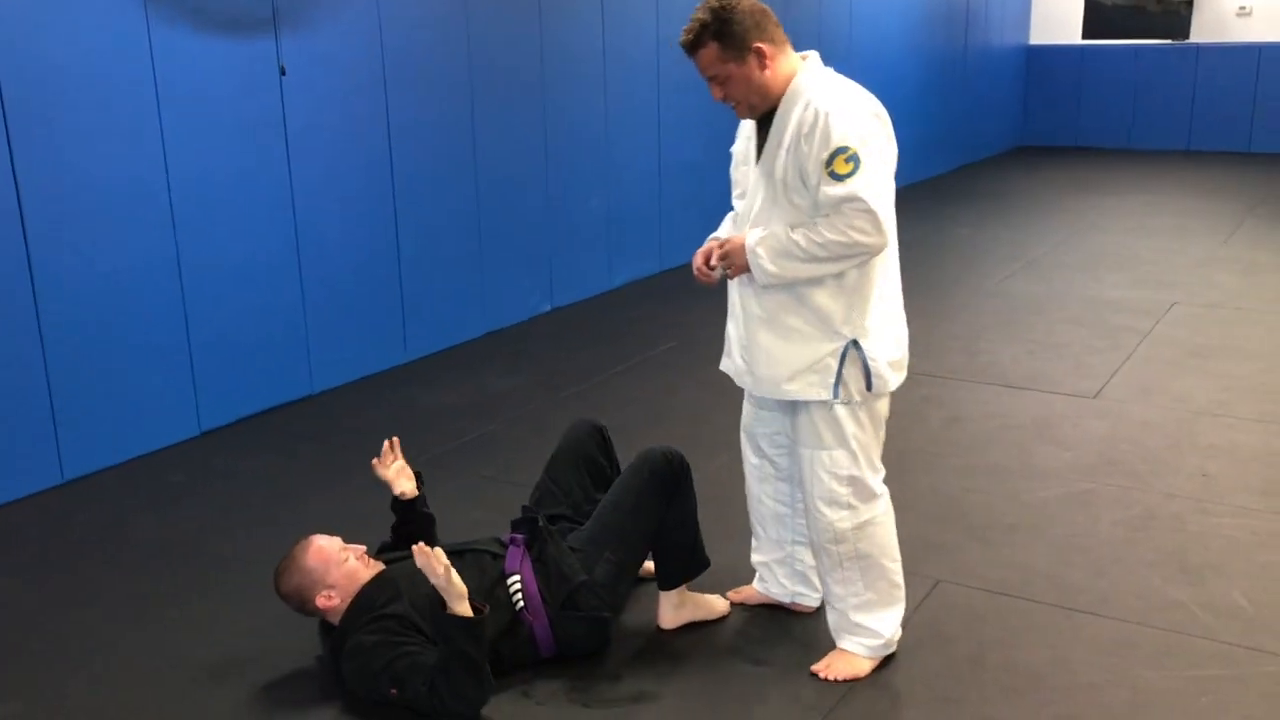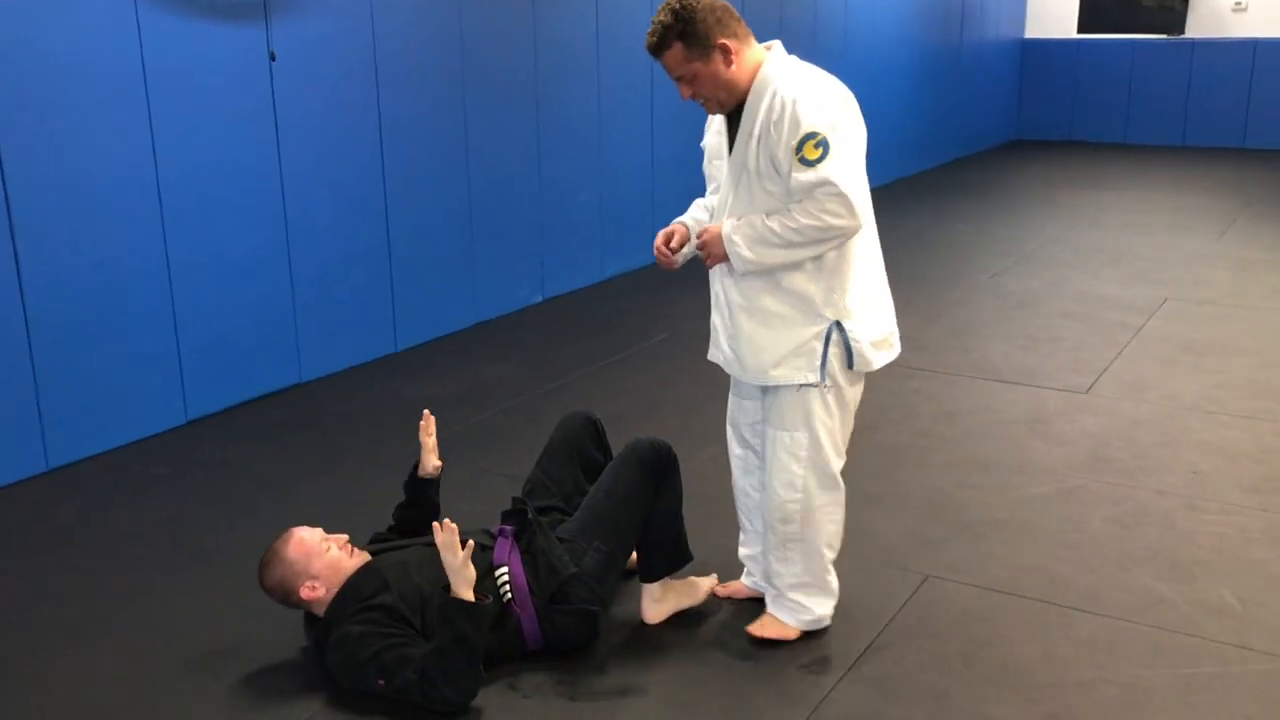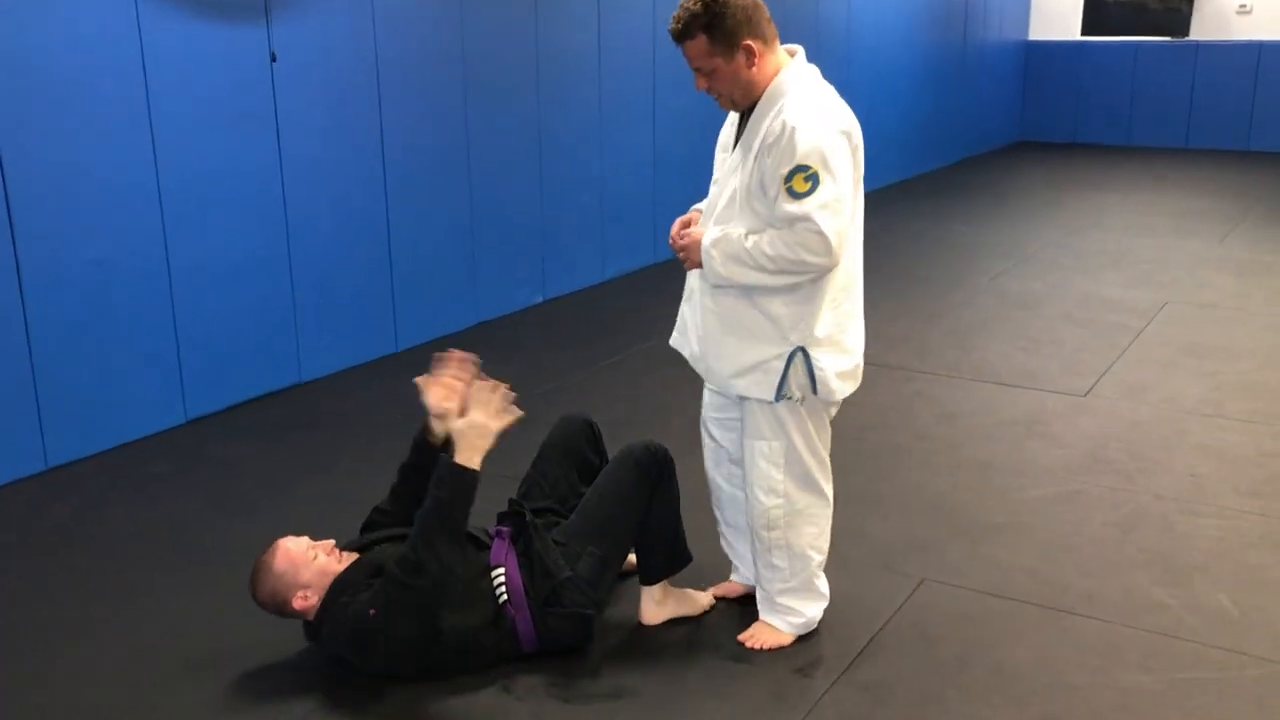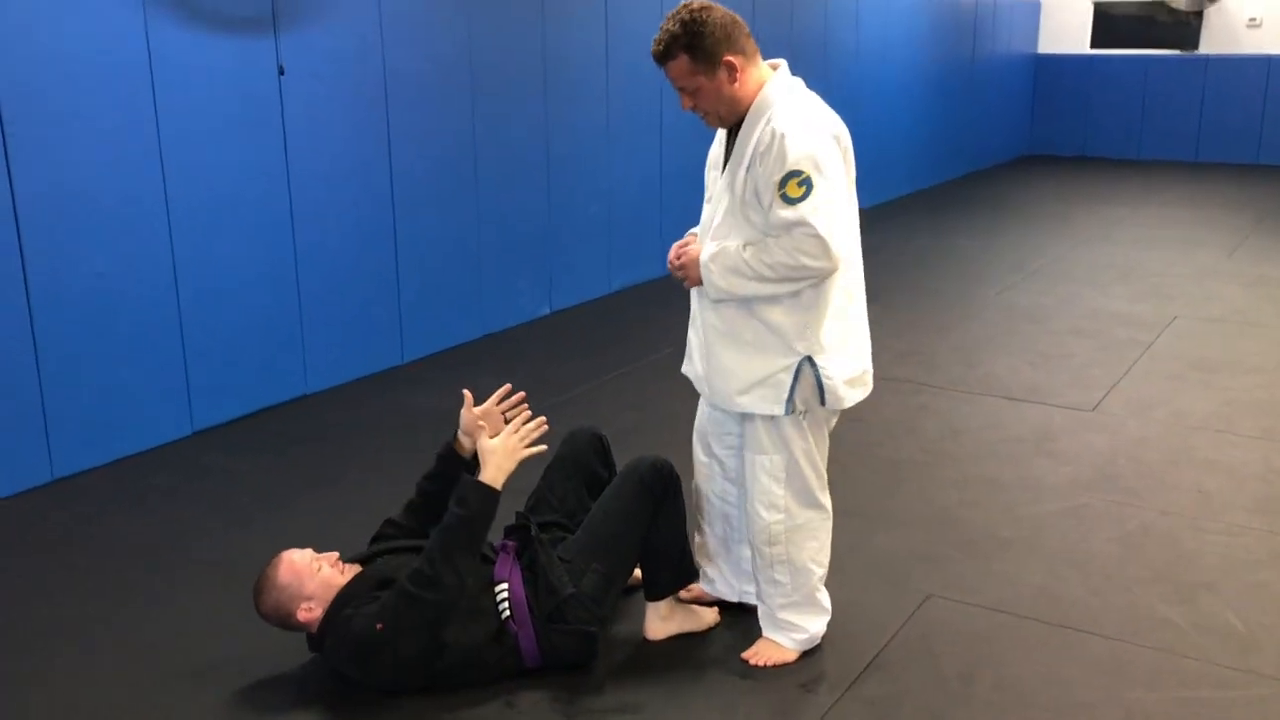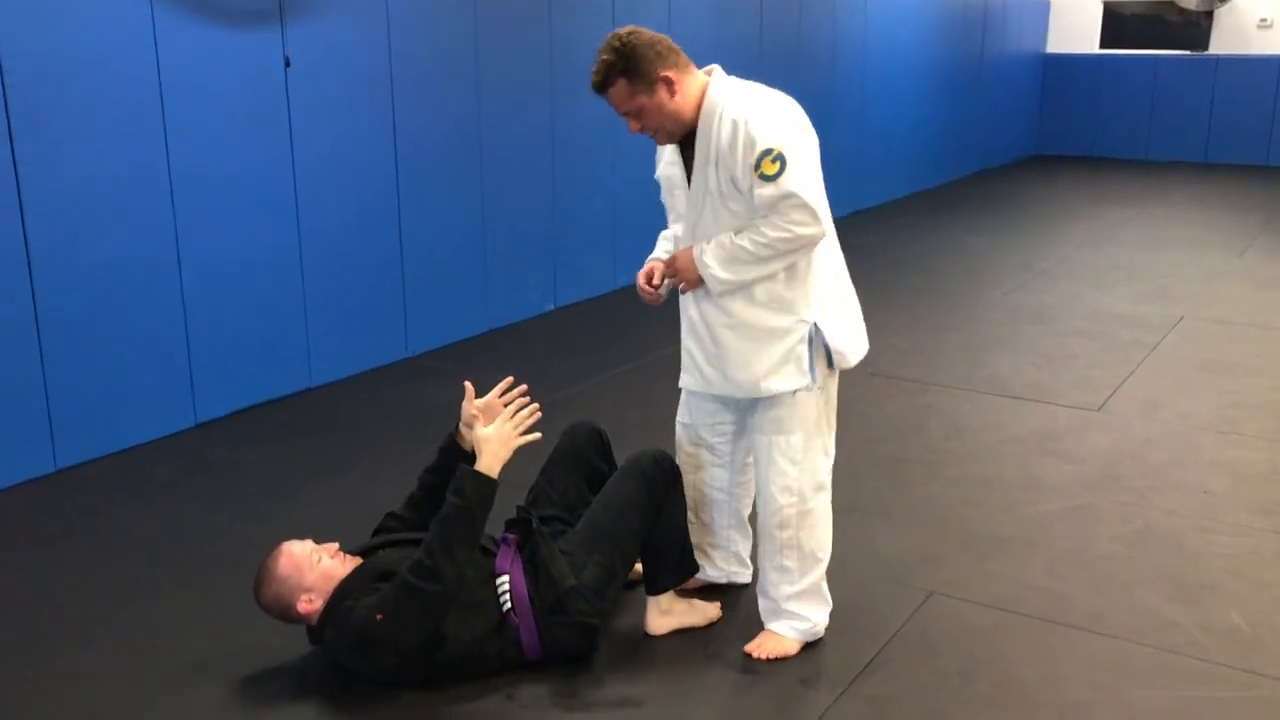
dt=0.4s
person 1, frame 1
left shoulder: (837, 113)
right shoulder: (760, 116)
left elbow: (862, 225)
left wrist: (758, 252)
right wrist: (726, 240)
left hip: (834, 342)
right hip: (775, 334)
left knee: (841, 491)
right knee: (770, 461)
left ankle: (869, 631)
right ankle: (787, 581)
person 1, frame 2
left shoulder: (806, 101)
right shoulder: (730, 110)
left elbow: (837, 209)
left wrist: (734, 243)
right wrist: (690, 228)
left hip: (815, 328)
right hip: (760, 322)
left knee: (799, 473)
right knee: (753, 458)
left ankle: (801, 602)
right ankle: (768, 573)
person 1, frame 3
left shoulder: (809, 124)
right shoulder: (752, 103)
left elbow: (814, 245)
left wrist: (714, 250)
right wrist: (707, 215)
left hip: (787, 342)
right hip: (740, 330)
left knee: (781, 481)
right knee: (728, 454)
left ankle: (791, 607)
right ankle: (754, 570)
person 1, frame 4
left shoulder: (798, 131)
right shoulder: (739, 121)
left elbow: (813, 249)
left wrist: (713, 266)
right wrist: (700, 240)
left hip: (790, 355)
right hip: (737, 344)
left knee: (782, 496)
right knee: (717, 466)
left ankle: (793, 625)
right ankle: (728, 581)
person 1, frame 5
left shoulder: (757, 119)
right shoulder: (672, 140)
left elbow: (800, 217)
left wrist: (708, 262)
right wrist: (664, 258)
left hip: (788, 332)
right hip: (717, 333)
left knee: (789, 483)
right knee: (705, 453)
left ankle: (795, 616)
right ankle: (718, 566)
person 2, frame 1
left shoulder: (366, 584)
right shoulder: (371, 653)
left elbow: (420, 552)
left wrist: (408, 495)
right wrist: (457, 604)
left hip: (531, 551)
right hip: (567, 599)
left knee: (587, 435)
right knee: (663, 465)
left ankle: (631, 554)
right ankle: (675, 598)
person 2, frame 2
left shoulder: (356, 573)
right shoulder: (358, 645)
left elbow: (411, 533)
left wrist: (427, 471)
right wrist: (463, 590)
left hip: (518, 544)
right hip: (555, 591)
left knee: (580, 427)
right knee: (650, 456)
left ankle: (622, 547)
right ankle: (658, 591)
person 2, frame 3
left shoulder: (354, 562)
right shoulder: (361, 626)
left elbow: (405, 504)
right elbow: (427, 564)
left wrist: (437, 426)
right wrist: (467, 454)
left hip: (516, 551)
right hip: (549, 597)
left knee: (576, 429)
right knee: (646, 460)
left ankle: (616, 548)
right ankle: (658, 595)
person 2, frame 4
left shoulder: (354, 581)
right shoulder: (364, 638)
left elbow: (416, 520)
right elbow: (439, 577)
left wrist: (465, 444)
right wrist: (491, 475)
left hip: (519, 564)
right hip: (552, 611)
left knee: (586, 443)
right knee: (653, 476)
left ankle: (622, 563)
right ankle: (662, 610)
person 2, frame 5
left shoulder: (355, 578)
right shoulder: (365, 630)
left elbow: (419, 513)
right elbow: (438, 570)
left wrist: (466, 436)
right wrist: (486, 465)
left hip: (520, 557)
right hip: (553, 601)
left knee: (585, 437)
right knee: (653, 469)
left ankle: (624, 557)
right ankle: (663, 605)
